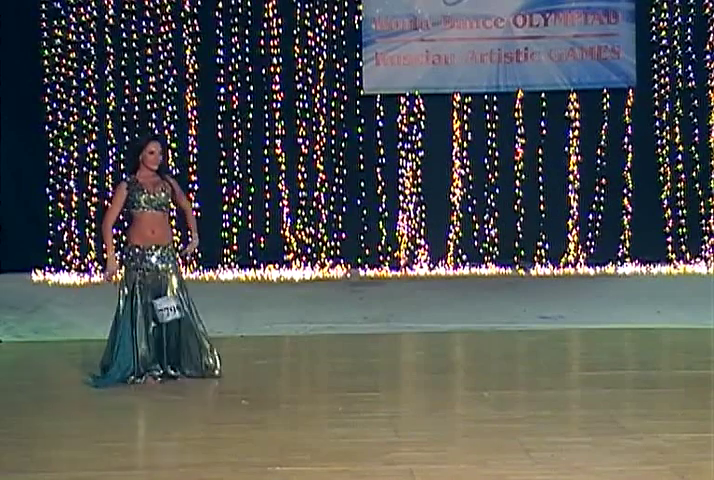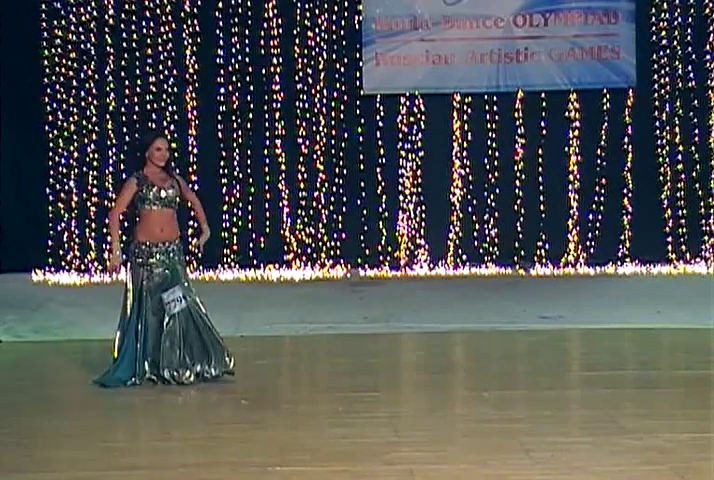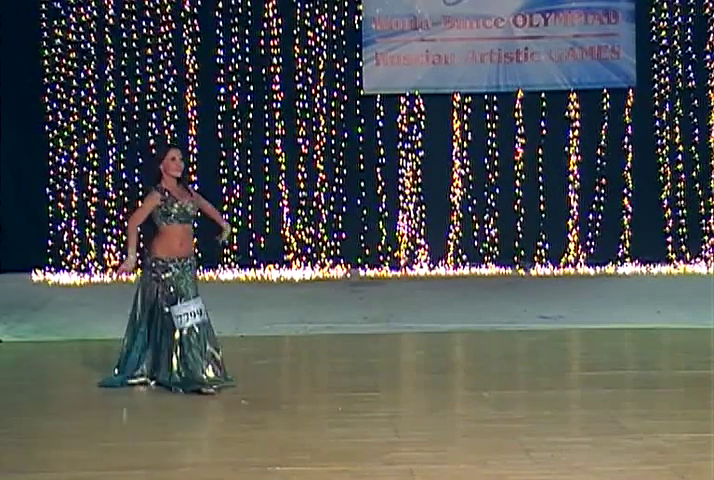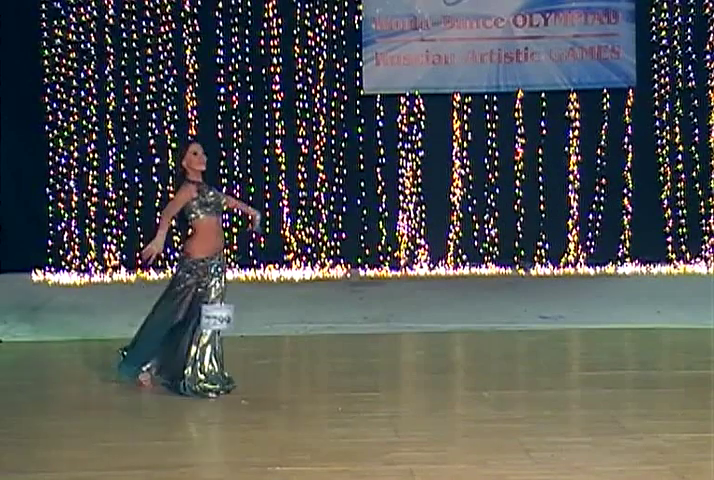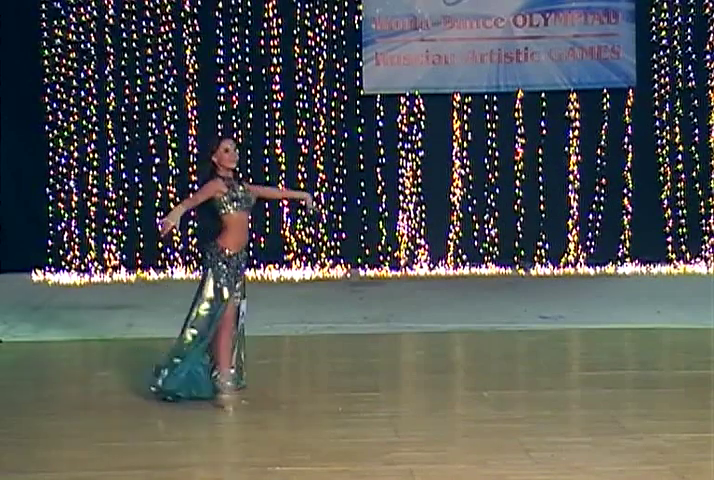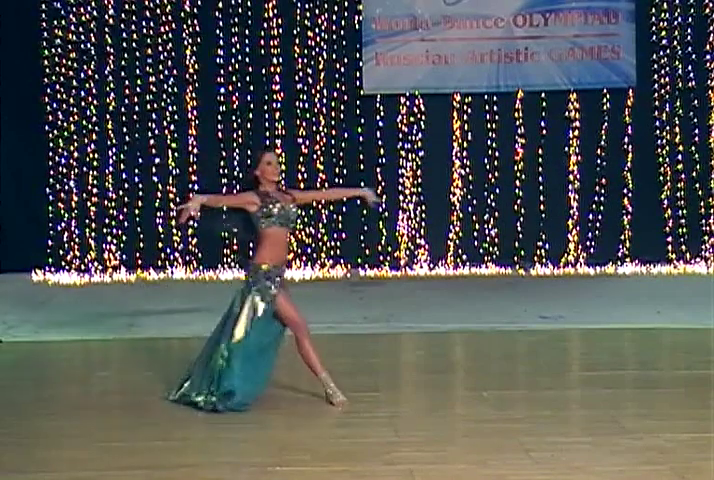
dt=0.3s
person 1, frame 1
left shoulder: (168, 182)
right shoulder: (127, 186)
left elbow: (186, 207)
right elbow: (108, 222)
left wrist: (194, 237)
right wrist: (111, 256)
left hip: (166, 253)
right hip: (138, 253)
left knee: (175, 306)
right knee: (140, 310)
left ankle: (178, 362)
right ankle: (143, 367)
person 1, frame 2
left shoulder: (174, 178)
right shoulder: (136, 181)
left elbow: (193, 200)
right elbow: (114, 215)
left wrist: (205, 227)
right wrist: (116, 249)
left hip: (172, 250)
right hip: (144, 250)
left knee: (179, 306)
right knee: (144, 309)
left ankle: (177, 365)
right ankle: (142, 367)
person 1, frame 3
left shoulder: (187, 191)
right shoulder: (157, 194)
left elbow: (206, 206)
right elbow: (133, 222)
left wrist: (224, 225)
right wrist: (131, 254)
left hip: (185, 264)
right hip: (160, 263)
left knee: (188, 319)
right knee: (151, 319)
left ankle: (198, 374)
right ankle: (142, 370)
person 1, frame 4
left shoulder: (205, 188)
right shoulder: (189, 188)
left elbow: (225, 200)
right elbow: (169, 212)
left wrist: (251, 211)
right wrist: (159, 238)
left hip: (215, 261)
right hip: (194, 261)
right knee: (172, 316)
left ankle: (202, 378)
right ankle: (146, 364)
person 1, frame 5
left shoulder: (238, 184)
right shoulder: (217, 183)
left elbow: (268, 191)
right elbow: (195, 198)
left wrist: (300, 194)
right wrist: (177, 211)
left hip: (235, 257)
right hip: (224, 256)
left knee: (231, 318)
right knee: (223, 318)
left ankle: (223, 378)
right ankle: (223, 382)
person 1, frame 6
left shoulder: (289, 196)
right shoulder: (254, 198)
left elbow: (325, 194)
right elbow: (222, 199)
left wrist: (359, 190)
right wrist: (198, 200)
left hip: (274, 271)
right hip: (264, 271)
left knee: (262, 329)
right knee: (299, 325)
right ankle: (328, 386)
